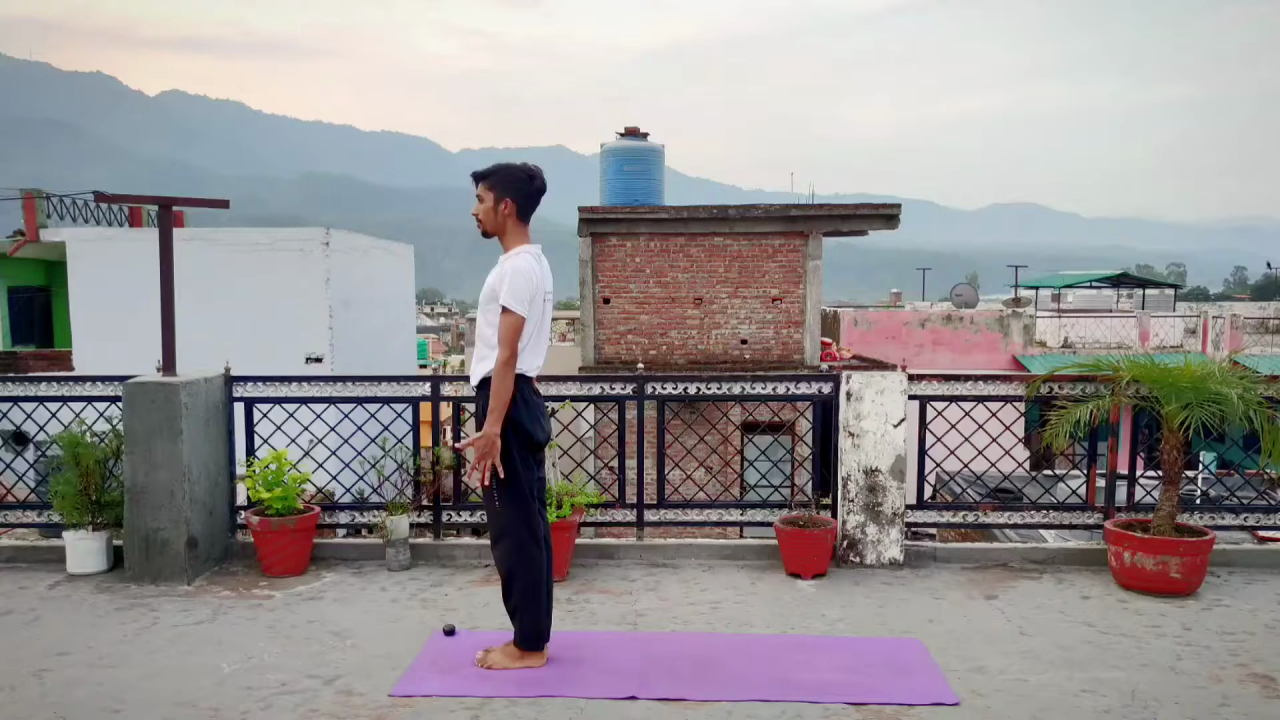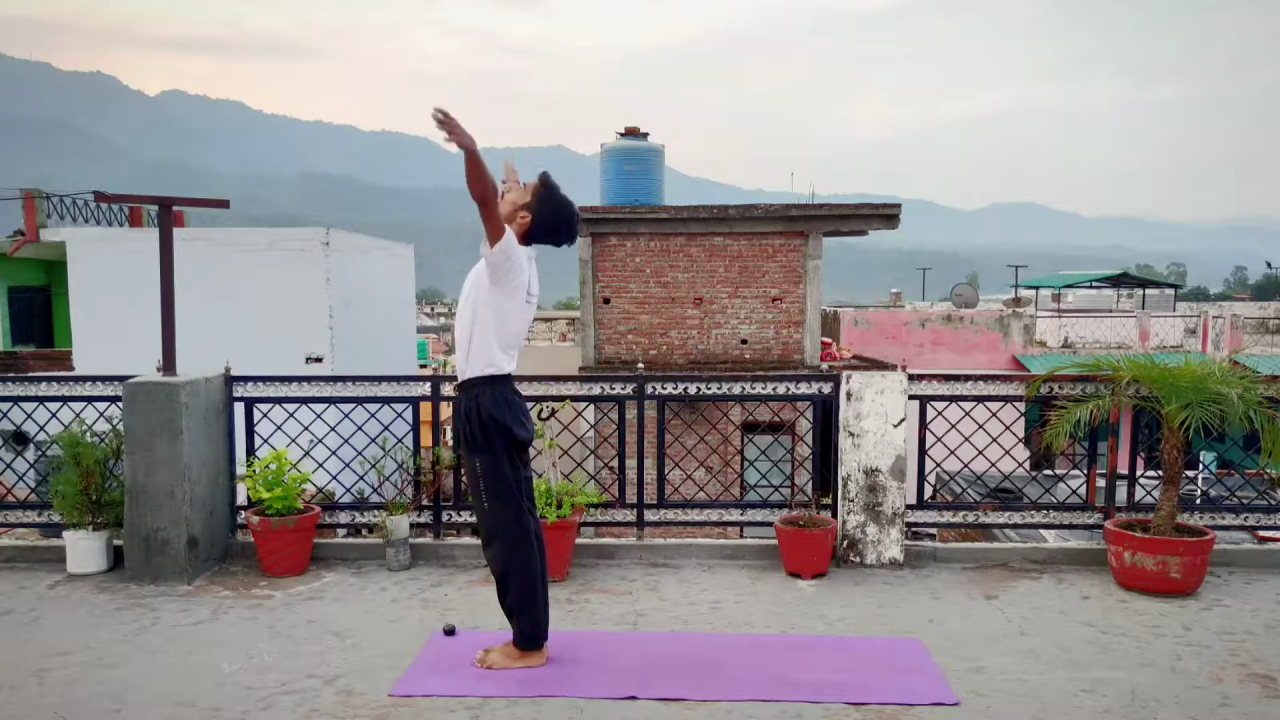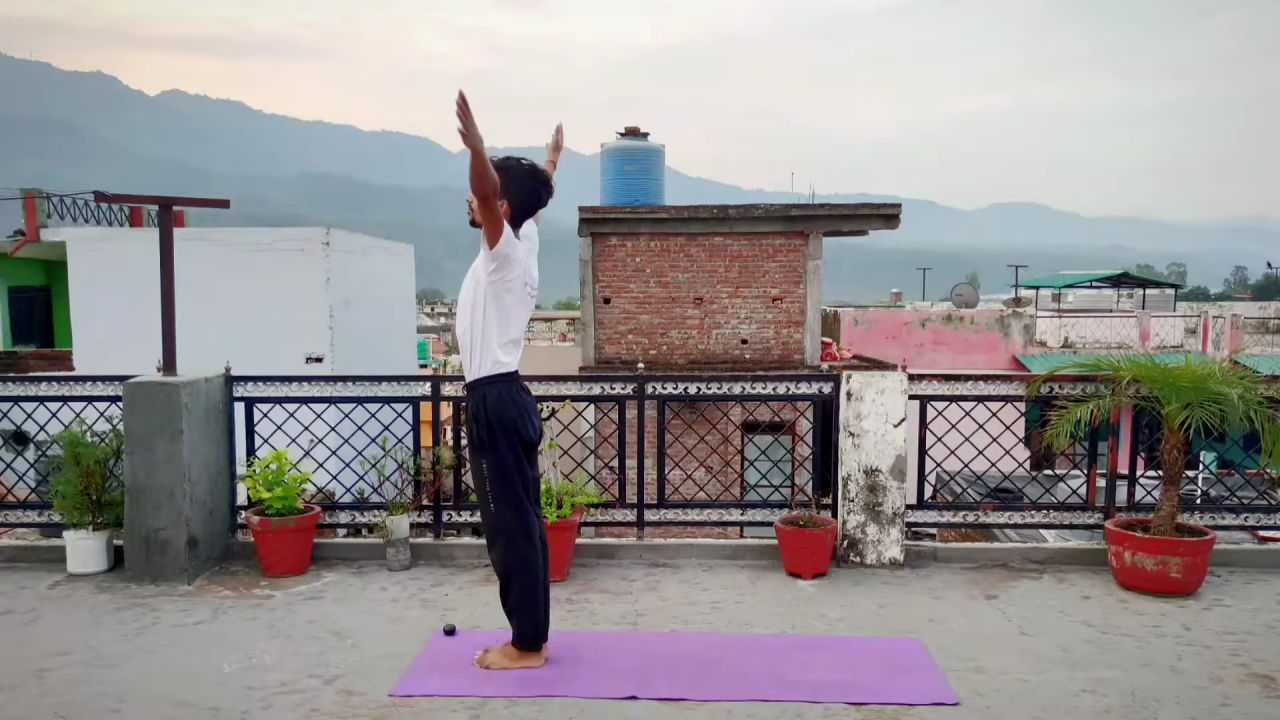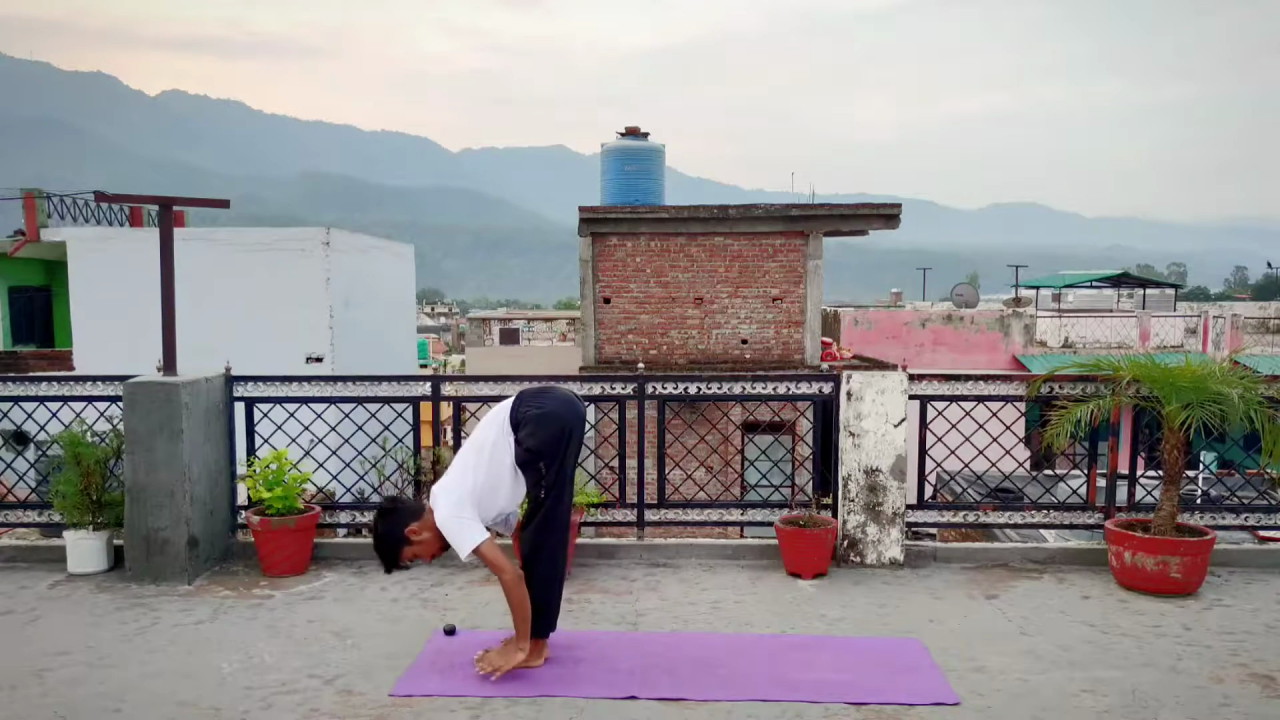
dt=1s
person 1, frame 1
left shoulder: (516, 267)
right shoulder: (531, 262)
left elbow: (507, 353)
left wrist: (491, 428)
left hip: (508, 404)
right hip: (521, 402)
left knee: (514, 528)
right knee: (526, 525)
left ankle: (529, 646)
right ankle: (531, 637)
person 1, frame 2
left shoulder: (508, 260)
right shoulder: (513, 247)
left elbow: (488, 203)
right elbow: (498, 205)
left wrist: (470, 150)
right wrist: (515, 184)
left hip: (487, 401)
right hip: (498, 401)
left knee: (507, 527)
right knee: (517, 525)
left ankle: (527, 643)
right ankle: (529, 635)
person 1, frame 3
left shoulder: (505, 251)
right shoulder: (525, 242)
left elbow: (489, 201)
right elbow: (535, 195)
left wrist: (479, 148)
right wrist: (552, 154)
left hip: (493, 402)
right hip: (505, 397)
left knee: (509, 524)
right knee: (519, 521)
left ankle: (527, 645)
right ankle: (529, 636)
person 1, frame 4
left shoulder: (448, 514)
right shoulder: (454, 502)
left elbow: (511, 575)
left wrist: (521, 647)
left hip: (548, 417)
right hip: (555, 409)
left knee: (541, 535)
right knee: (542, 534)
left ankle: (534, 645)
right ankle: (534, 639)
